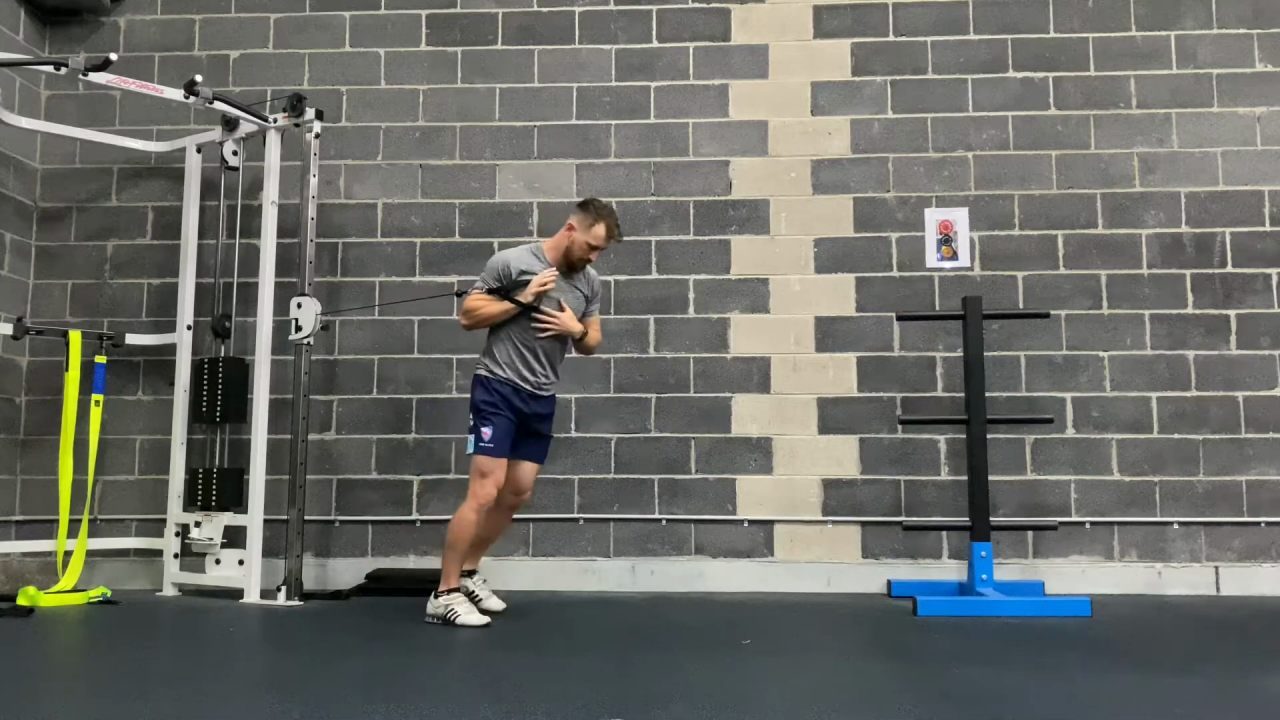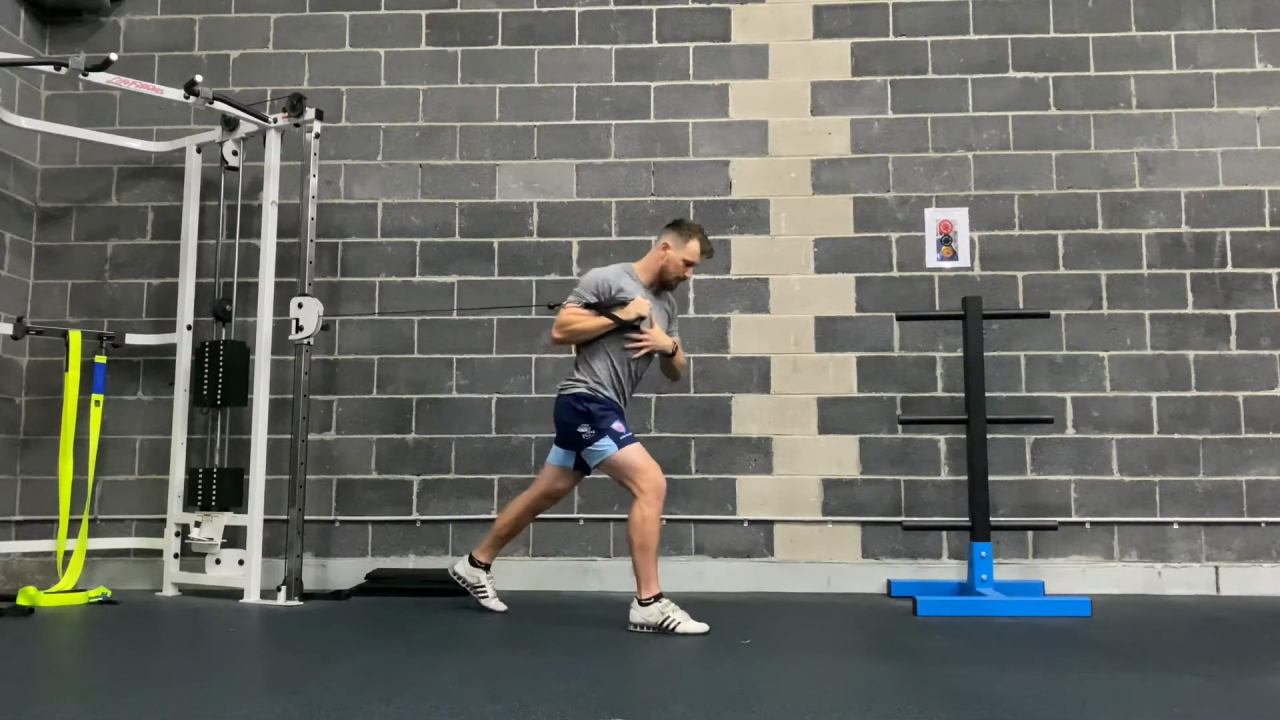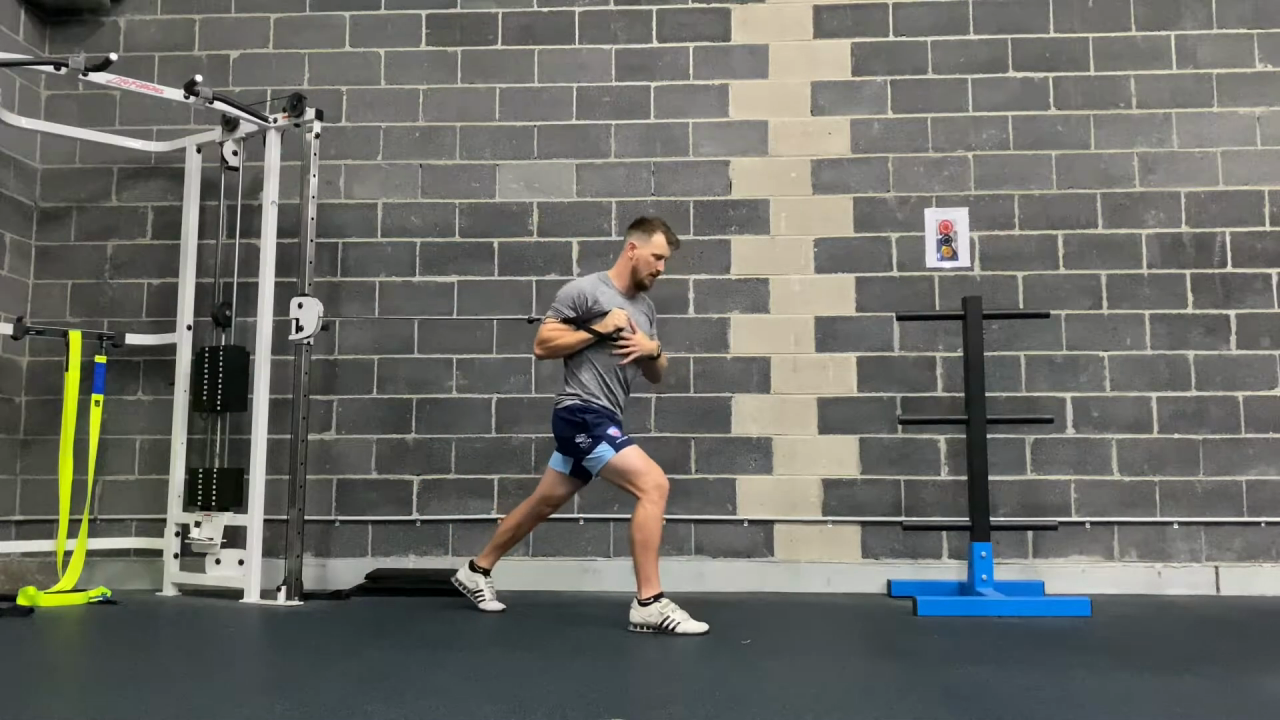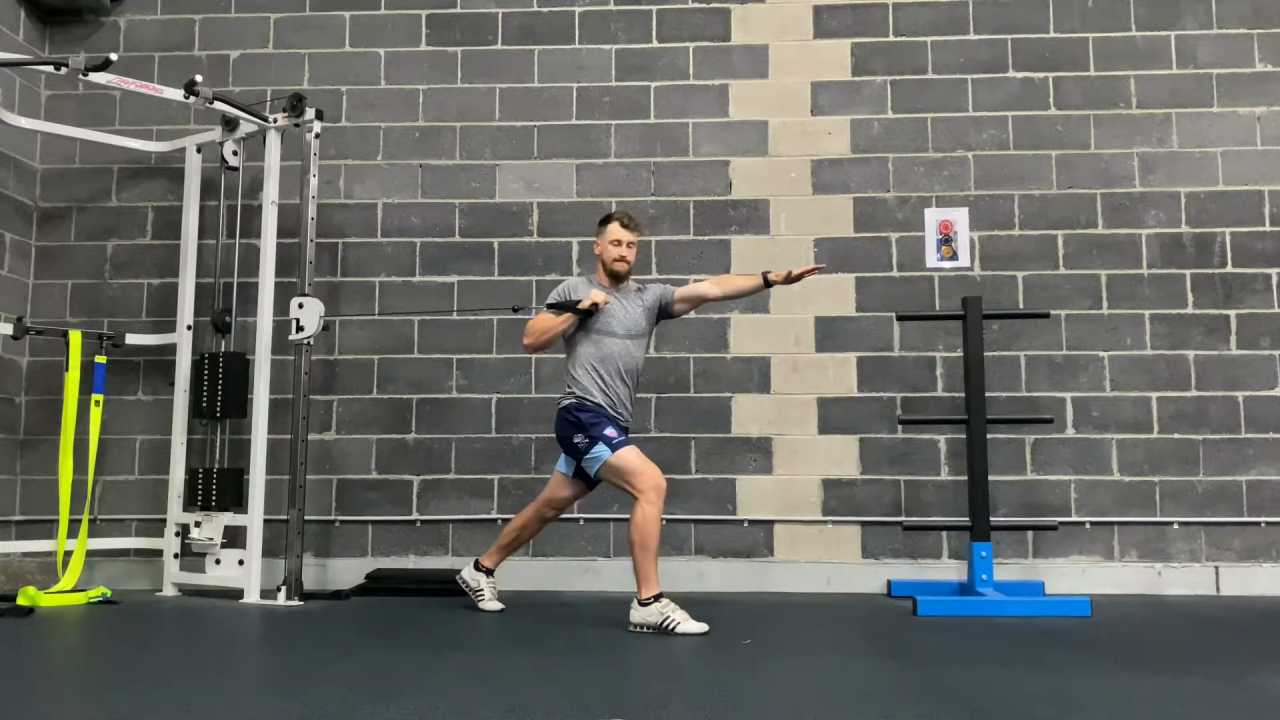
dt=1s
person 1, frame 1
left shoulder: (589, 281)
right shoulder: (510, 262)
left elbow: (591, 345)
right elbow: (468, 316)
left wrist: (577, 328)
right wrist: (522, 299)
left hip: (541, 399)
right hip: (497, 389)
left knee: (516, 494)
right knee: (484, 494)
left ankle: (468, 573)
right ankle: (444, 595)
person 1, frame 2
left shoulder: (666, 303)
right shoulder: (606, 279)
left elbow: (676, 372)
right elbow: (560, 331)
left wrist: (669, 346)
right wrist: (620, 317)
left hip: (601, 410)
right hip: (586, 403)
left knee: (543, 494)
right knee: (651, 485)
left ankle: (476, 564)
right ankle: (649, 603)
person 1, frame 3
left shoulder: (645, 307)
right shoulder: (583, 290)
left elbow: (656, 374)
right elbow: (542, 346)
left wrist: (652, 352)
right wrist: (599, 329)
left hip: (601, 421)
right hip: (583, 415)
left knee: (544, 501)
right knee: (654, 485)
left ankle: (476, 570)
right ankle: (649, 604)
person 1, frame 4
left shoulder: (651, 297)
right shoulder: (573, 290)
left elbow: (711, 289)
right elbow: (531, 340)
left wrist: (772, 278)
right wrist: (580, 309)
left hip: (610, 425)
right hip: (583, 416)
left knee: (549, 506)
right knee: (651, 485)
left ankle: (481, 570)
right ankle: (649, 604)
